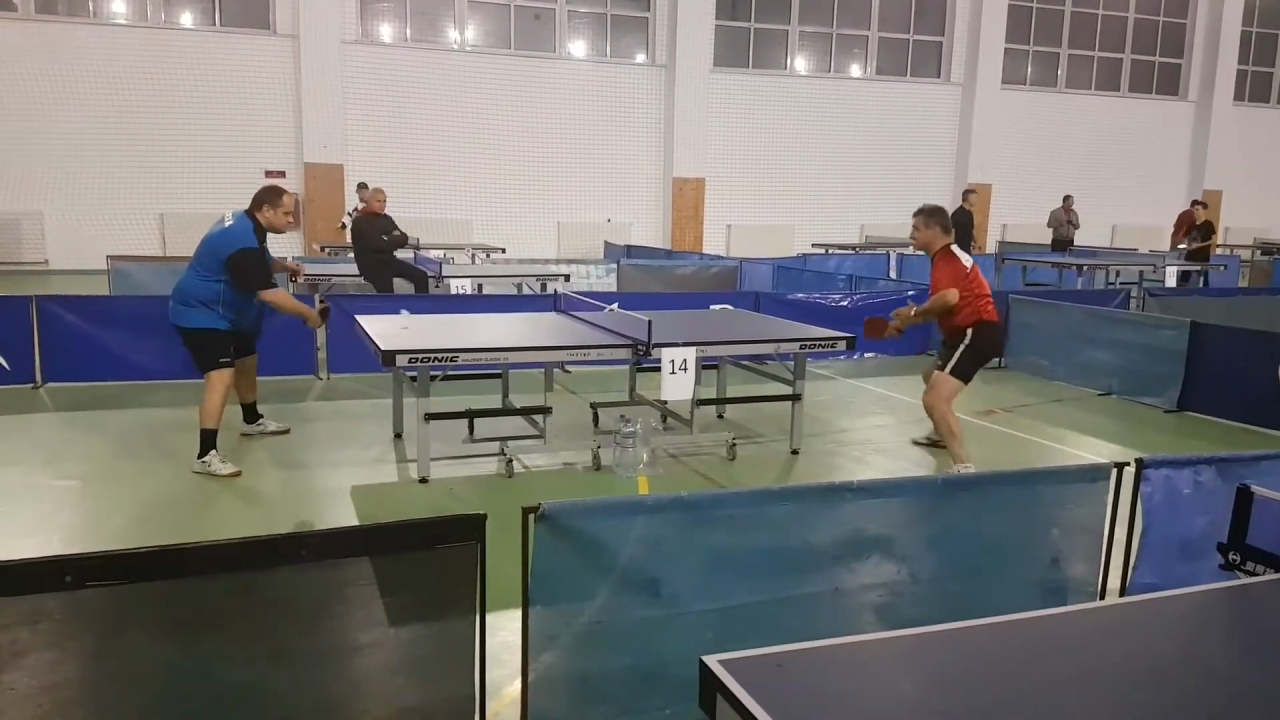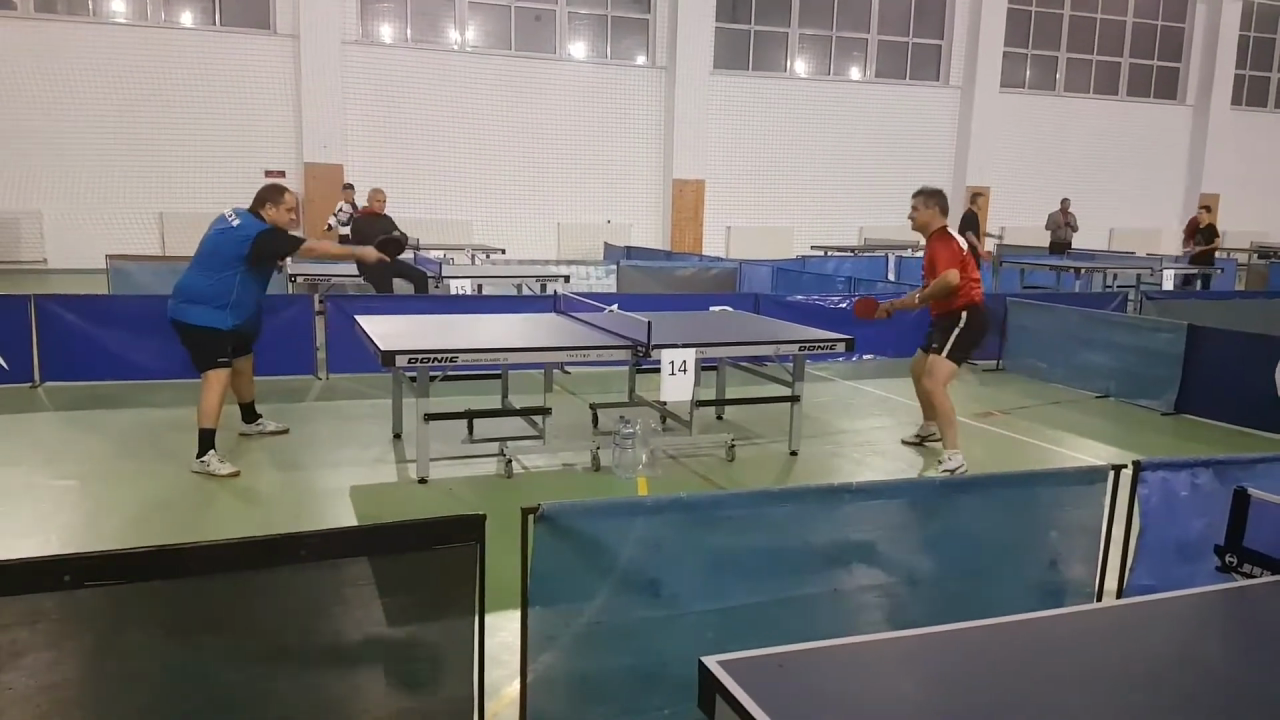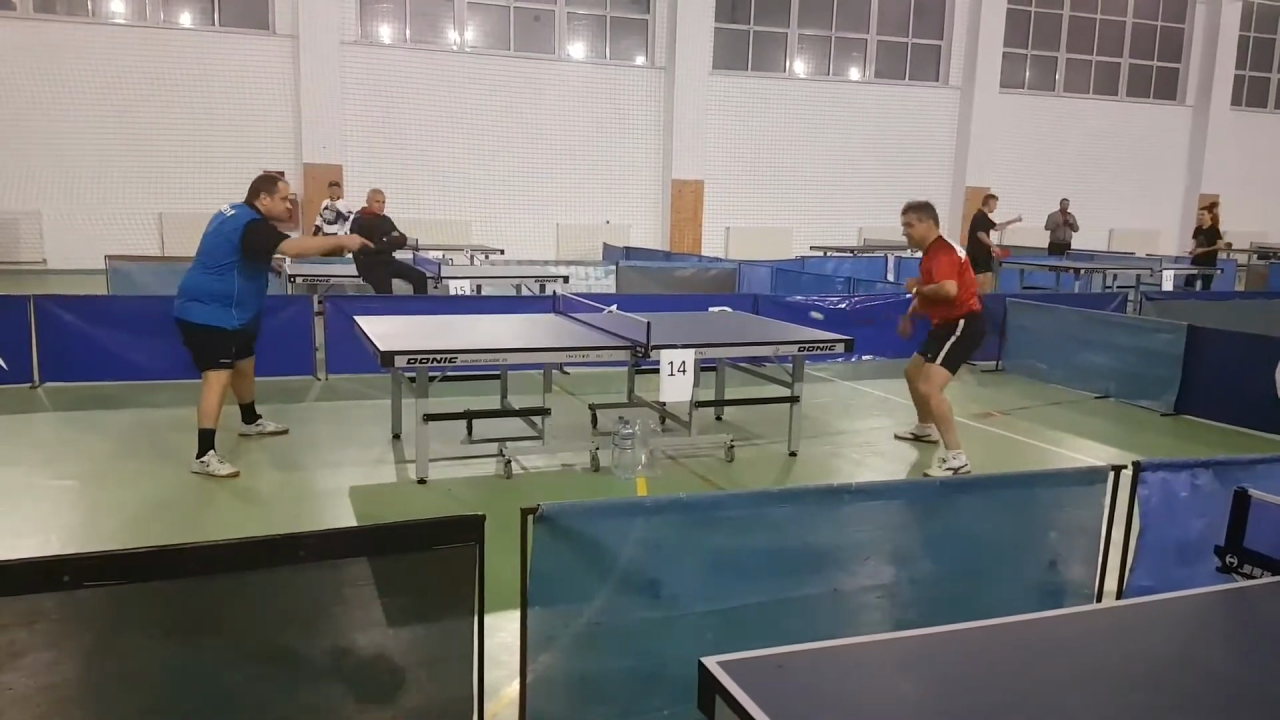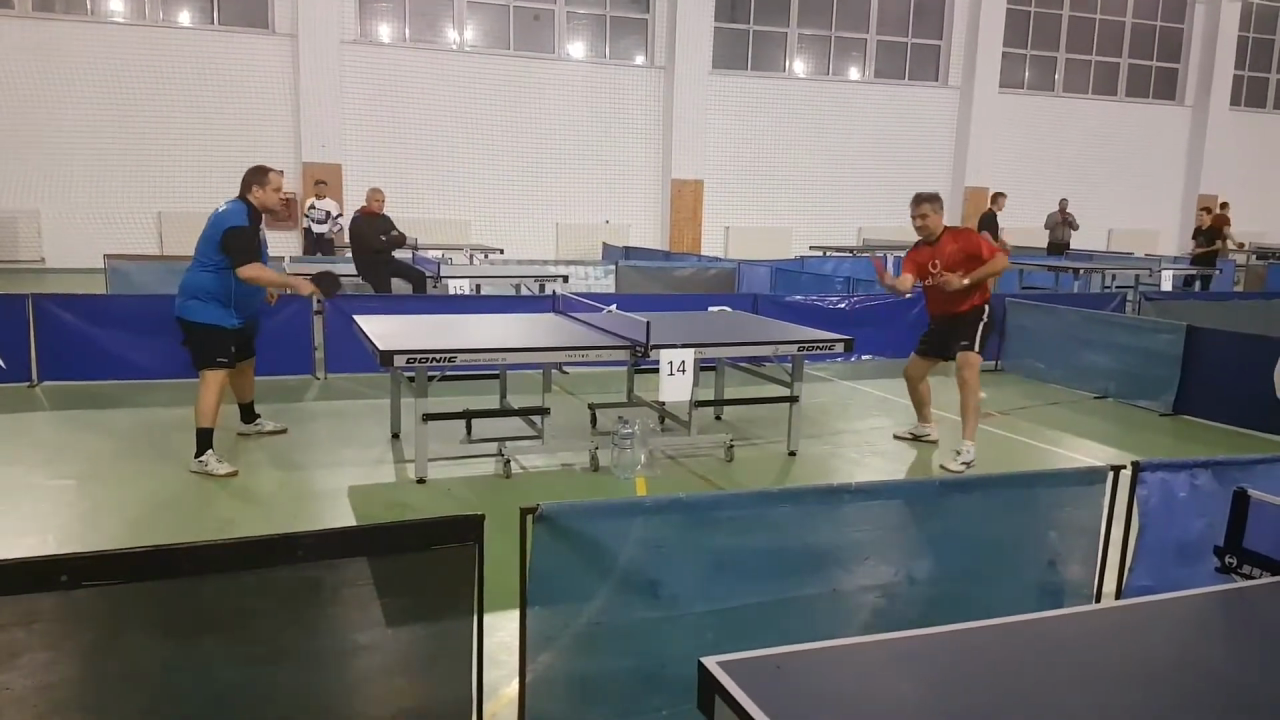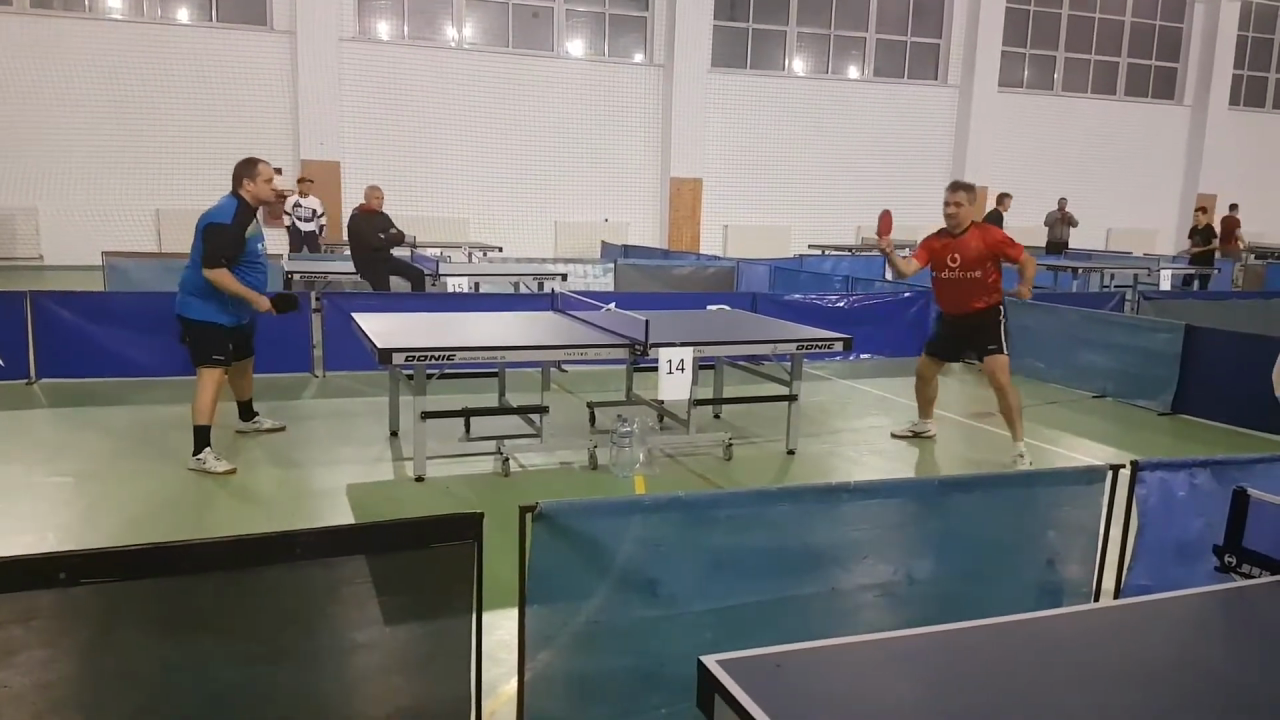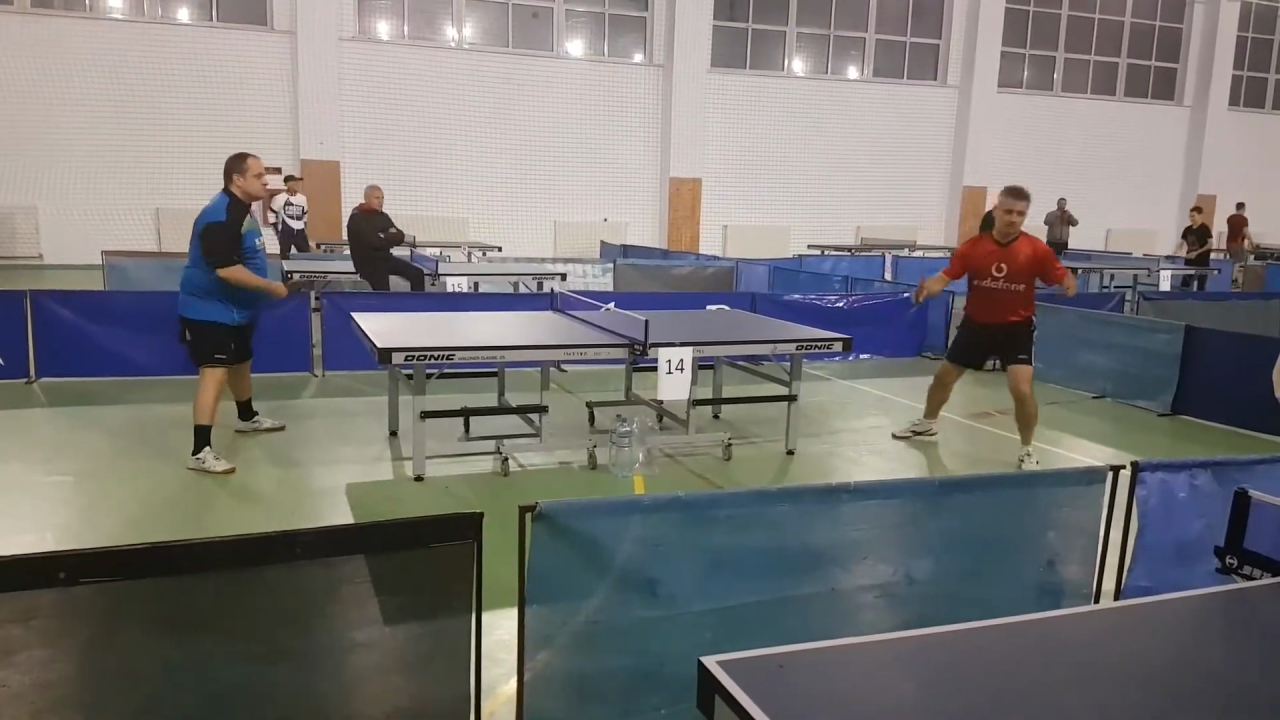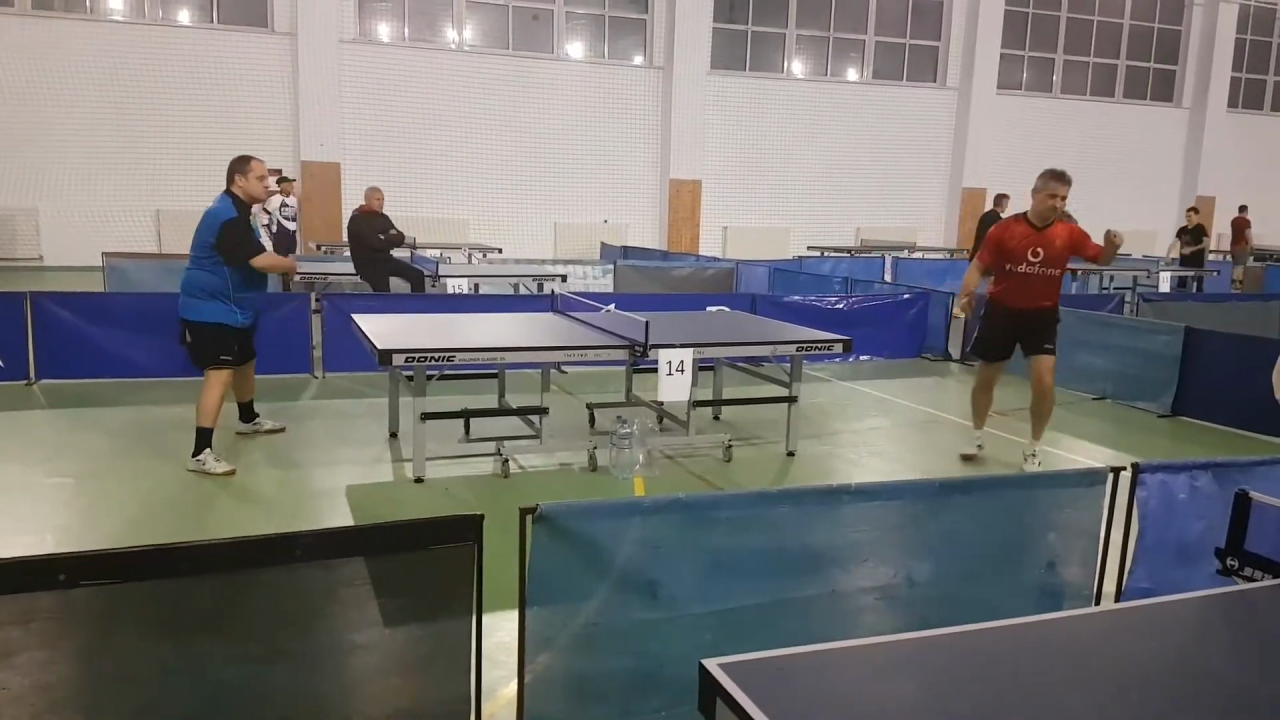
dt=0.2s
person 1, frame 1
left shoulder: (245, 226)
right shoulder: (246, 243)
left elbow: (262, 263)
right elbow: (269, 293)
left wrist: (285, 267)
right wrist: (309, 314)
left hip: (221, 314)
right hip: (198, 316)
left knee: (245, 361)
right knee: (223, 376)
left ankle: (253, 420)
right ankle: (207, 454)
person 1, frame 2
left shoulder: (238, 218)
right shoulder: (259, 234)
right elbow: (311, 249)
left wrist: (271, 263)
right wrist: (360, 252)
left hip: (214, 310)
right hip: (201, 314)
left knee: (242, 363)
right knee: (218, 377)
left ankle: (251, 420)
right ankle: (205, 455)
person 1, frame 3
left shoulder: (236, 214)
right shoulder: (251, 224)
right elbow: (292, 247)
left wrist: (265, 265)
right wrist: (340, 241)
left hip: (218, 311)
right hip: (207, 313)
left knee: (244, 364)
right knee: (218, 377)
left ankle: (250, 420)
right ankle: (204, 456)
person 1, frame 4
left shoulder: (242, 214)
right shoulder: (239, 223)
right elbow: (247, 270)
left wrist: (263, 286)
right wrist: (294, 283)
left hip: (229, 311)
right hip: (208, 311)
left knee: (245, 364)
right knee: (215, 376)
left ankle: (249, 420)
right ankle: (203, 455)
person 1, frame 5
left shoulder: (245, 212)
right shoulder: (224, 220)
right elbow: (213, 271)
left wrist: (253, 299)
right wrist: (254, 298)
left hip: (233, 310)
right hip: (208, 310)
left knee: (242, 362)
right knee: (213, 373)
left ankle: (248, 418)
right ankle: (200, 452)
person 1, frame 6
left shoulder: (239, 209)
right shoulder: (220, 217)
right elbow: (227, 269)
left wrist: (266, 284)
right wrist: (272, 287)
left hip: (234, 308)
right hip: (210, 309)
left knee: (241, 363)
right knee: (215, 373)
left ankle: (247, 418)
right ankle: (200, 452)
person 1, frame 7
left shoulder: (232, 210)
right shoulder: (229, 218)
right elbow: (260, 260)
right wrist: (288, 266)
left hip: (229, 308)
right hip: (212, 310)
left knee: (244, 364)
right knee: (220, 375)
left ankle: (248, 419)
right ankle: (200, 453)
person 2, frame 1
left shoulder: (946, 259)
right shoulder: (948, 257)
left elbow: (949, 298)
right elbow: (939, 306)
left wrist: (913, 312)
right wrist: (904, 322)
left hip: (974, 334)
right hip: (966, 333)
left knee: (933, 400)
right knee: (931, 378)
left ankle: (963, 469)
right ankle: (942, 434)
person 2, frame 2
left shoulder: (942, 241)
right shoulder: (940, 240)
left elbow: (951, 279)
right elbow: (934, 288)
left wrist: (919, 298)
right wrist: (895, 305)
left hip: (963, 318)
right hip: (951, 317)
left knee: (932, 385)
right knee: (918, 370)
left ankle: (953, 458)
right ankle: (929, 429)
person 2, frame 3
left shoulder: (943, 251)
right shoulder: (928, 256)
left elbow: (948, 290)
right elbow: (929, 295)
left wrist: (918, 289)
right wrist: (909, 316)
left hip: (961, 324)
right hip: (944, 326)
left knee: (929, 388)
right knee: (913, 372)
left ankle: (956, 457)
right ankle: (926, 428)
person 2, frame 4
left shoulder: (965, 238)
right shoulder: (915, 253)
left elbow: (1001, 261)
right elbow: (903, 286)
left wrist: (965, 280)
right wrist: (887, 281)
left hip: (971, 315)
right hip: (940, 320)
left knee: (967, 376)
right knee: (912, 372)
left ankle: (967, 448)
right ankle: (925, 427)
person 2, frame 5
left shoulder: (989, 236)
right shoulder: (933, 242)
left elbow: (1026, 260)
right elbow: (906, 269)
left wrist: (1025, 284)
right wrist: (889, 253)
left hip: (986, 317)
right hip: (950, 318)
left knee: (1000, 379)
right knee: (924, 371)
left ankle: (1019, 445)
right ankle: (924, 424)
person 2, frame 6
left shoulder: (1035, 249)
right shoulder: (972, 247)
left elbow: (1061, 277)
right elbow: (944, 278)
left wrist: (1069, 284)
right wrist: (926, 289)
left hip: (1016, 328)
right hip: (976, 325)
left knee: (1022, 390)
right knee: (944, 377)
left ankle: (1026, 448)
right ankle: (925, 423)
person 2, frame 7
left shoulder: (1070, 233)
right shoulder: (1004, 229)
left elbow: (1102, 259)
right elbow: (977, 266)
left wrist: (1111, 247)
right wrist: (968, 292)
left hip: (1042, 314)
right hip: (1002, 310)
left knee: (1043, 383)
right knee: (985, 377)
left ankle: (1034, 445)
right ankle: (977, 436)
